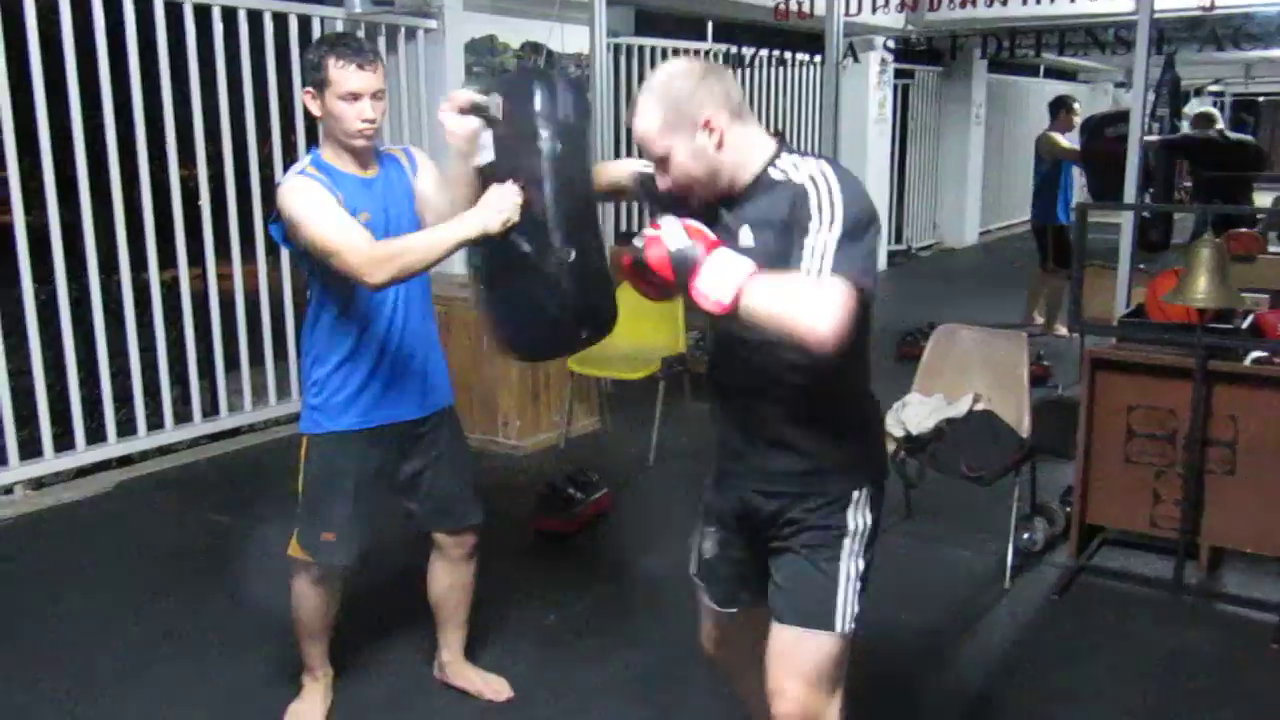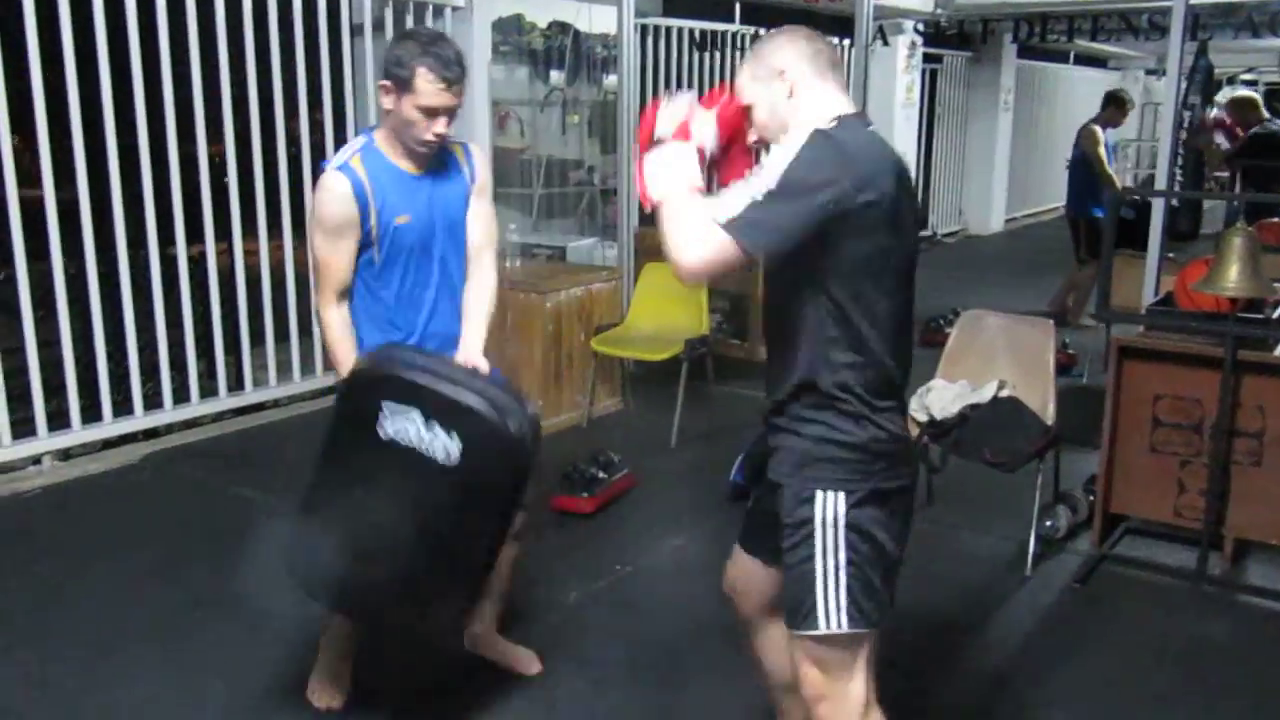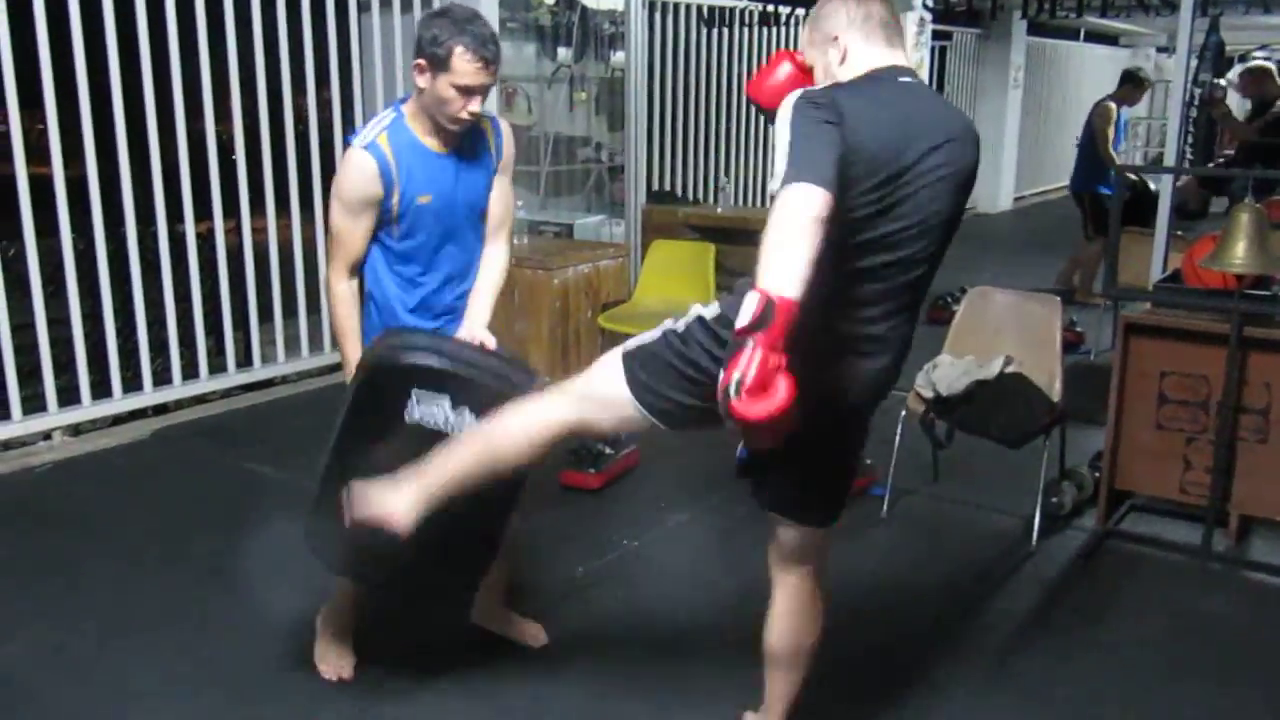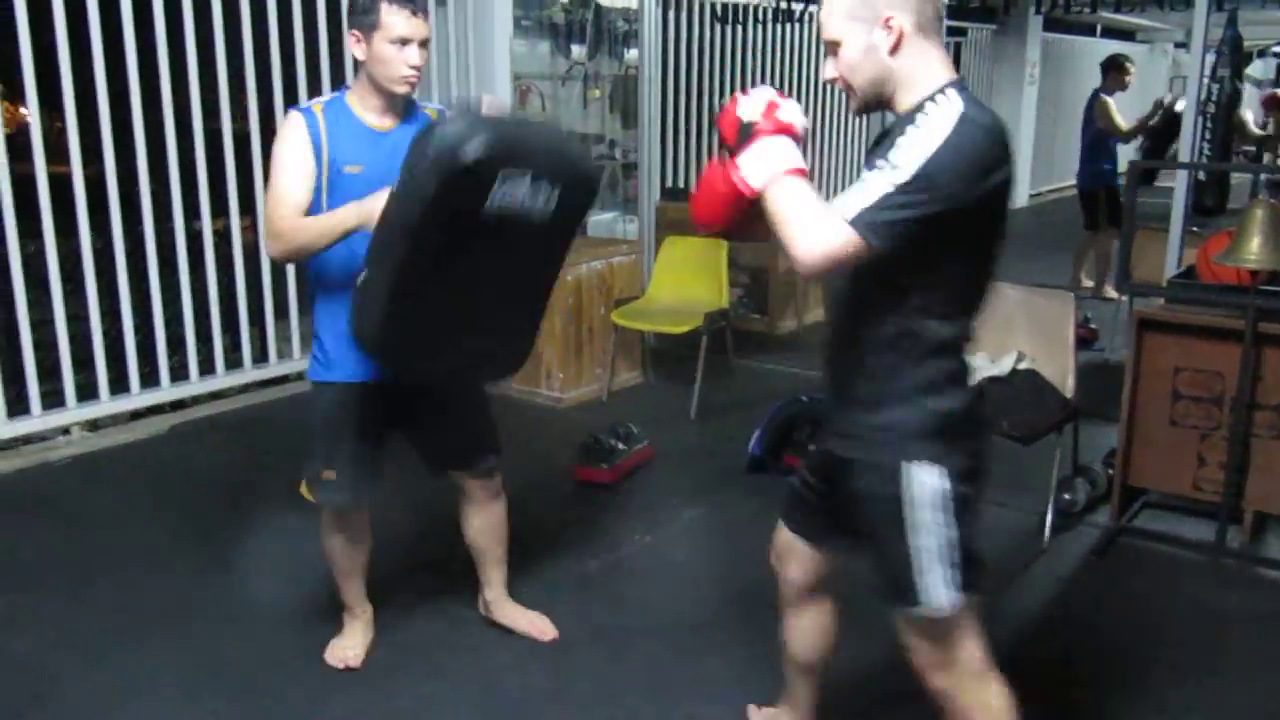
dt=0.5s
person 1, frame 1
left shoulder: (824, 192)
right shoulder: (710, 187)
left elbow: (823, 323)
right elbow: (625, 177)
left wrist: (705, 268)
left hip: (827, 483)
right hip: (741, 470)
right knee: (726, 636)
person 1, frame 2
left shoulder: (822, 154)
right shoulder: (871, 161)
left elbow: (697, 255)
left wrist: (671, 161)
right wrist: (738, 176)
left hip: (842, 462)
right hip: (817, 441)
right knee: (753, 588)
person 1, frame 3
left shoulder: (820, 108)
right shoulder: (960, 134)
left elbow: (802, 216)
left wrist: (765, 334)
left hip: (760, 357)
right hip: (851, 382)
left knee: (569, 402)
right knee: (797, 564)
left ankle: (410, 494)
person 1, frame 4
left shoulder: (953, 131)
right shoulder: (910, 135)
left elbow: (818, 245)
right elbow: (837, 242)
left wrist: (766, 145)
right wrist: (751, 188)
left hip: (913, 436)
right hip: (856, 417)
left knee: (947, 659)
right knee: (796, 566)
person 2, frame 1
left shoulder: (409, 164)
right shoulder: (303, 189)
left elbow: (449, 229)
right elbow: (372, 266)
left wrist: (462, 150)
right wrist: (475, 222)
left hip: (425, 397)
right hip: (344, 412)
left knee: (458, 534)
right knee: (319, 557)
left ankle: (451, 658)
person 2, frame 2
left shoulder: (469, 161)
right shoulder: (346, 183)
left elbow: (481, 264)
right elbow: (332, 302)
left wrist: (471, 349)
left hip: (465, 378)
left knee: (505, 515)
left ankle: (483, 630)
right ankle: (336, 649)
person 2, frame 3
left shoulder: (495, 137)
right shoulder: (371, 158)
left elbow: (495, 242)
right elbow: (342, 274)
left wrist: (474, 324)
right wrist: (358, 376)
left hip: (470, 347)
left ankle: (489, 604)
right ankle: (338, 615)
person 2, frame 4
left shoulder: (443, 128)
right shoulder: (307, 127)
right elbow: (278, 239)
right wrist: (361, 212)
right hip: (349, 355)
left knee: (482, 476)
right knee: (344, 498)
left ankle: (497, 597)
right ankle: (357, 613)
person 3, frame 1
left shoulder: (1059, 141)
right shoulder: (1049, 139)
left elbow: (1080, 158)
right elbow: (1082, 156)
left hip: (1055, 214)
right hip: (1050, 216)
left knee: (1047, 268)
right knee: (1061, 270)
left ankle: (1032, 314)
right ankle: (1052, 324)
person 3, frame 2
left shoulder: (1099, 132)
right shoulder: (1093, 132)
right elbow: (1104, 172)
left wrist: (1118, 195)
left hip: (1091, 207)
right hip: (1085, 209)
left knee: (1086, 261)
right knee: (1094, 262)
left ankle: (1059, 302)
right ankle: (1075, 314)
person 3, frame 3
left shoulder: (1118, 110)
right shoulder: (1107, 108)
right elbow: (1105, 151)
left wrist: (1121, 175)
right wrist: (1125, 176)
left hip: (1098, 183)
right hip: (1091, 184)
left knee: (1095, 237)
right knee: (1100, 238)
left ankle: (1066, 276)
right ankle: (1084, 291)
person 3, frame 4
left shoulder: (1100, 99)
right shoulder: (1103, 101)
left elbow: (1115, 134)
right elbow: (1124, 135)
left wrist: (1144, 123)
right wrist: (1153, 112)
left hip: (1093, 177)
right hip: (1099, 178)
left knee: (1094, 230)
right knee: (1109, 231)
left ankle: (1078, 278)
right ankle: (1101, 286)
